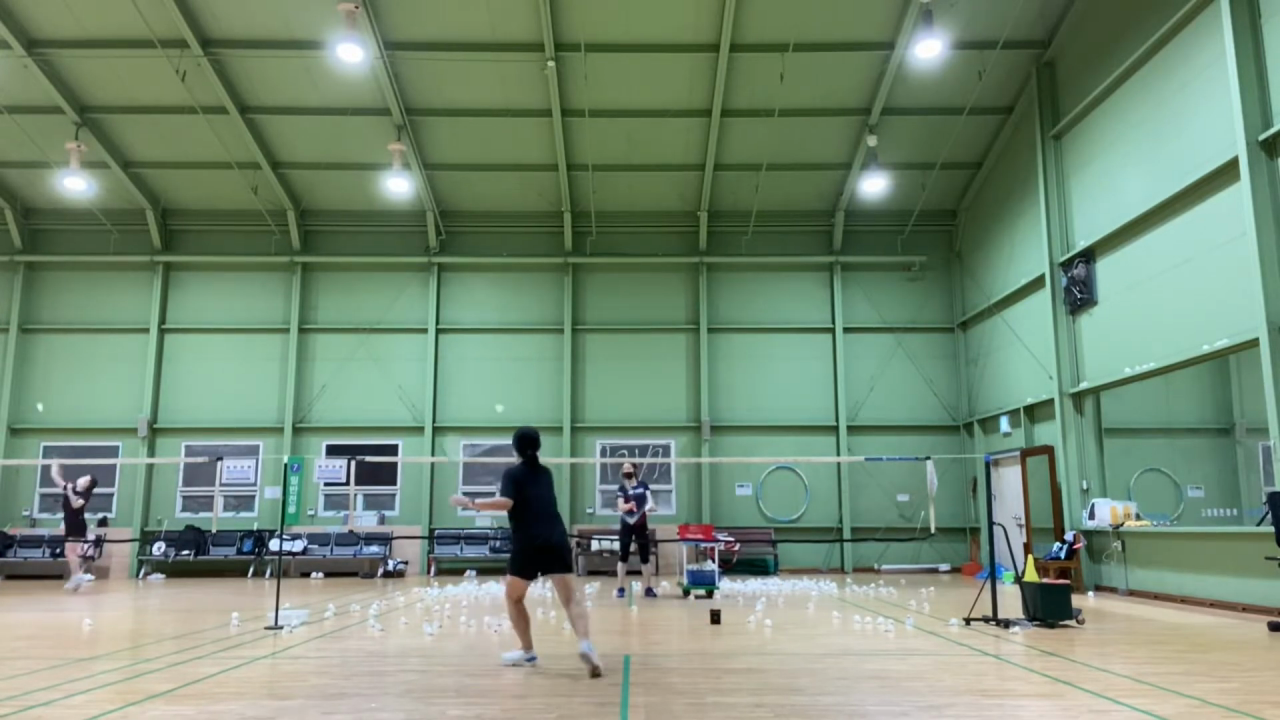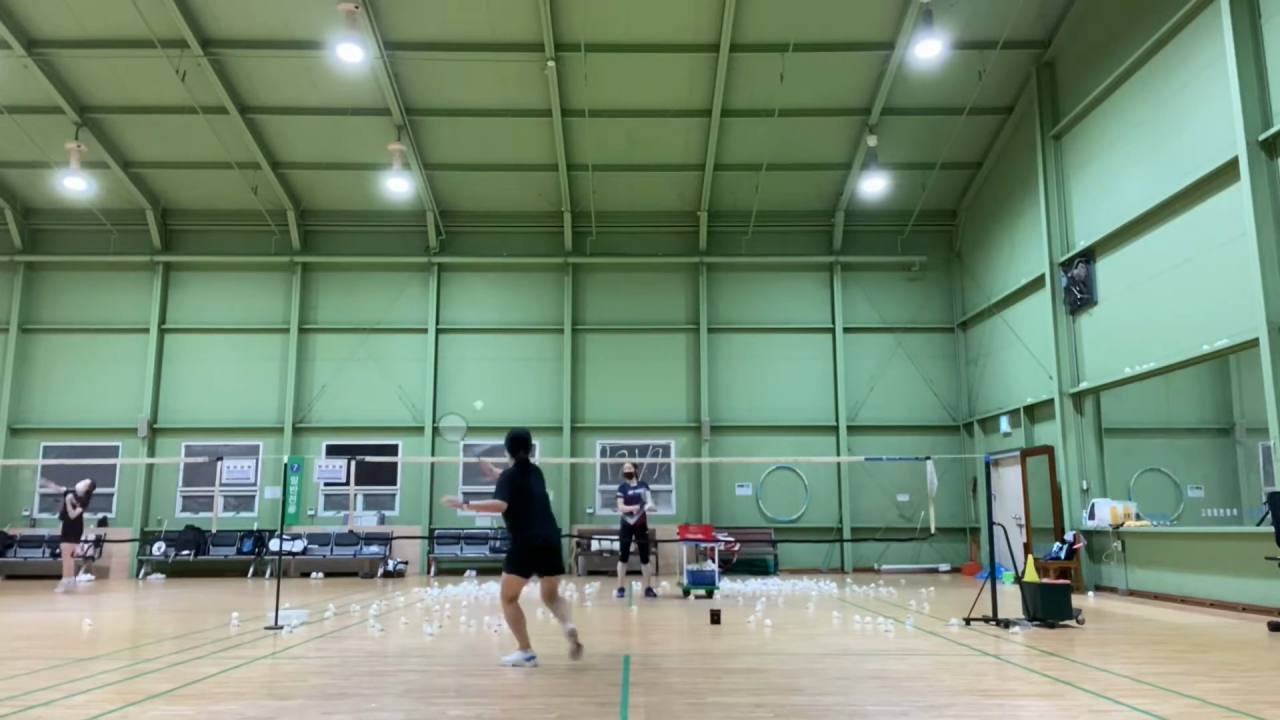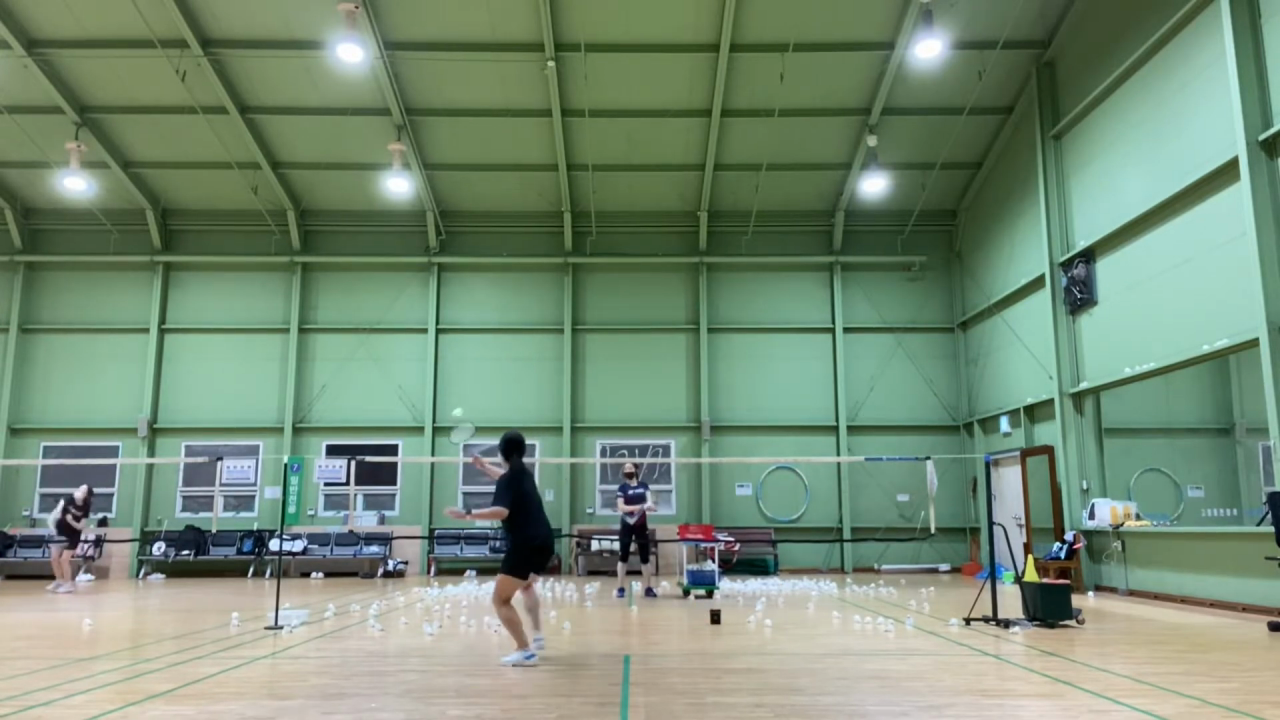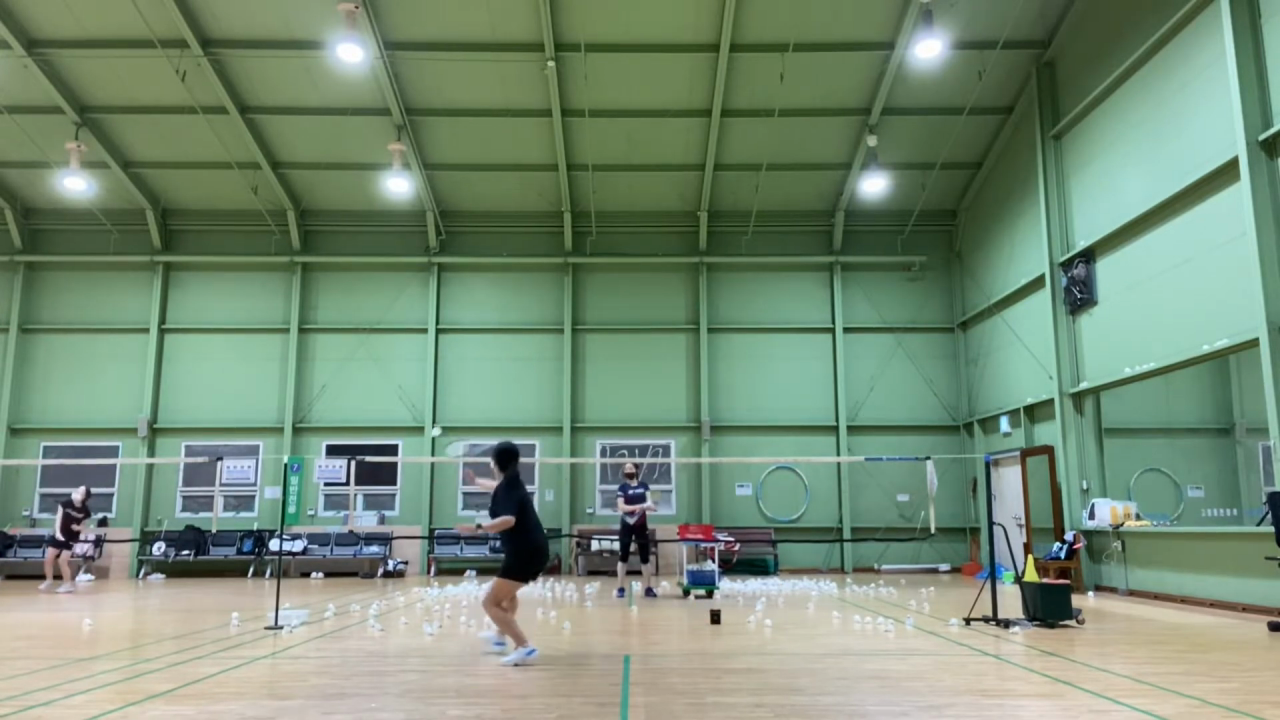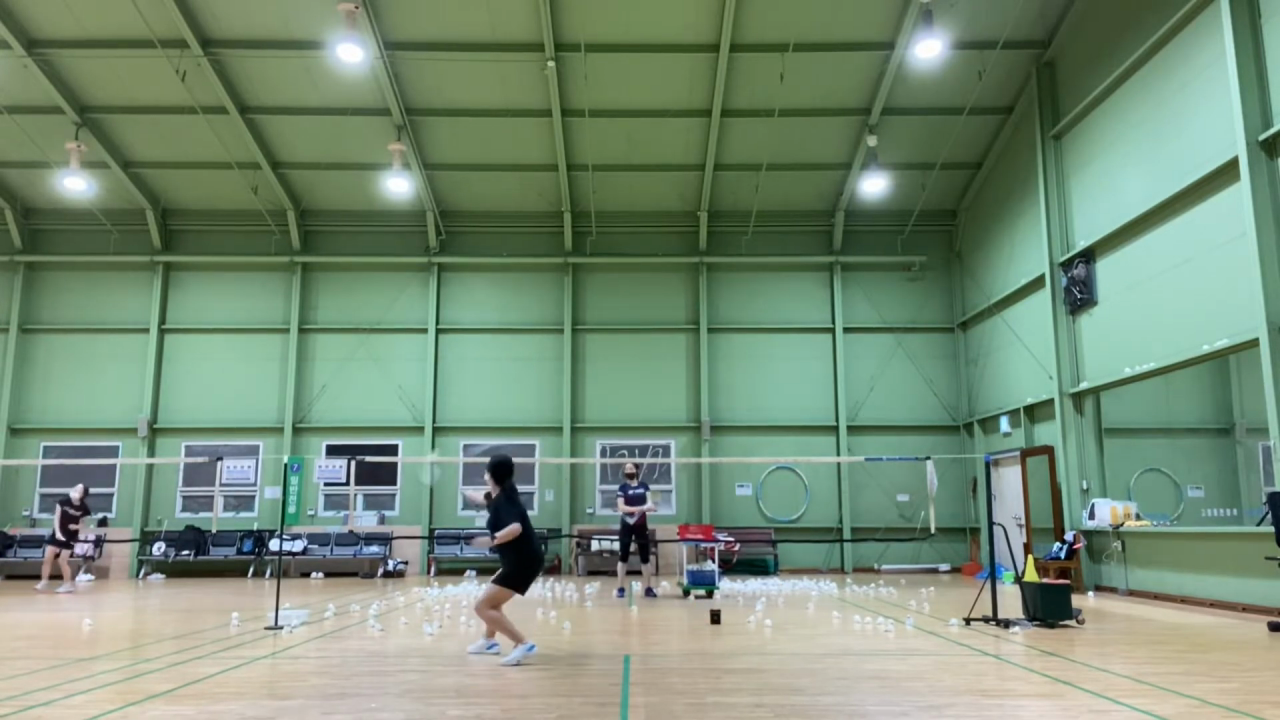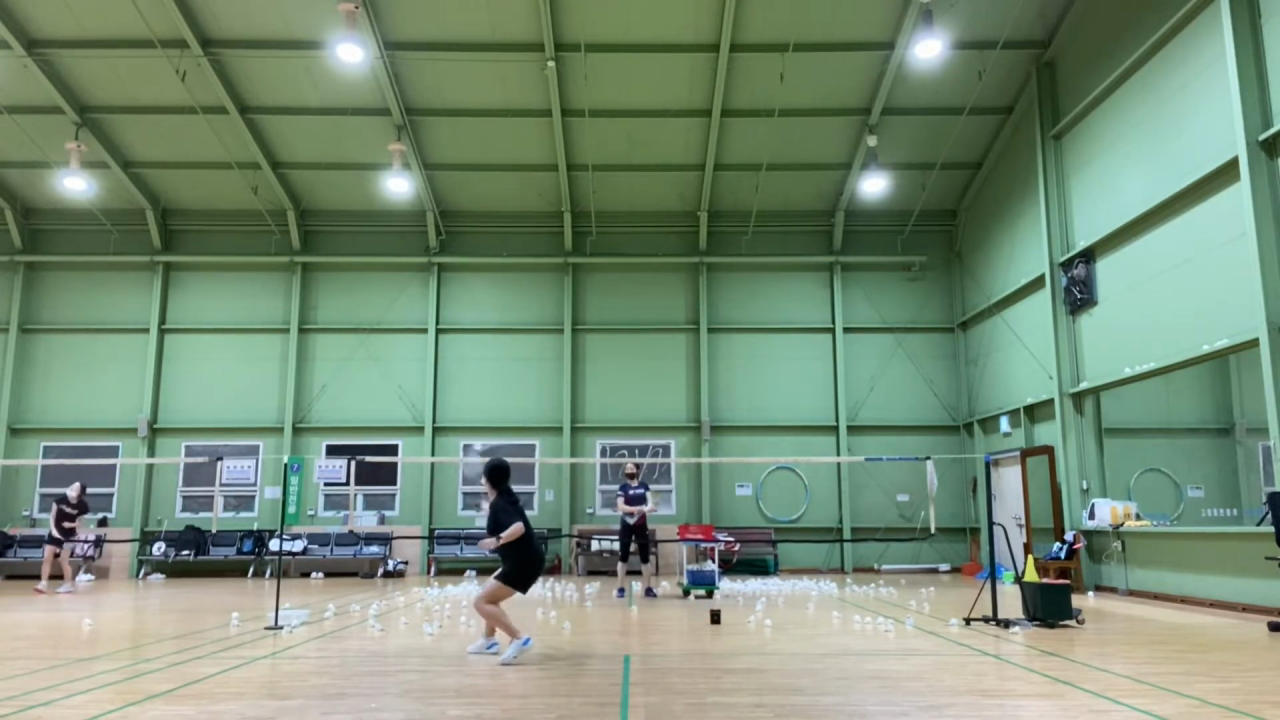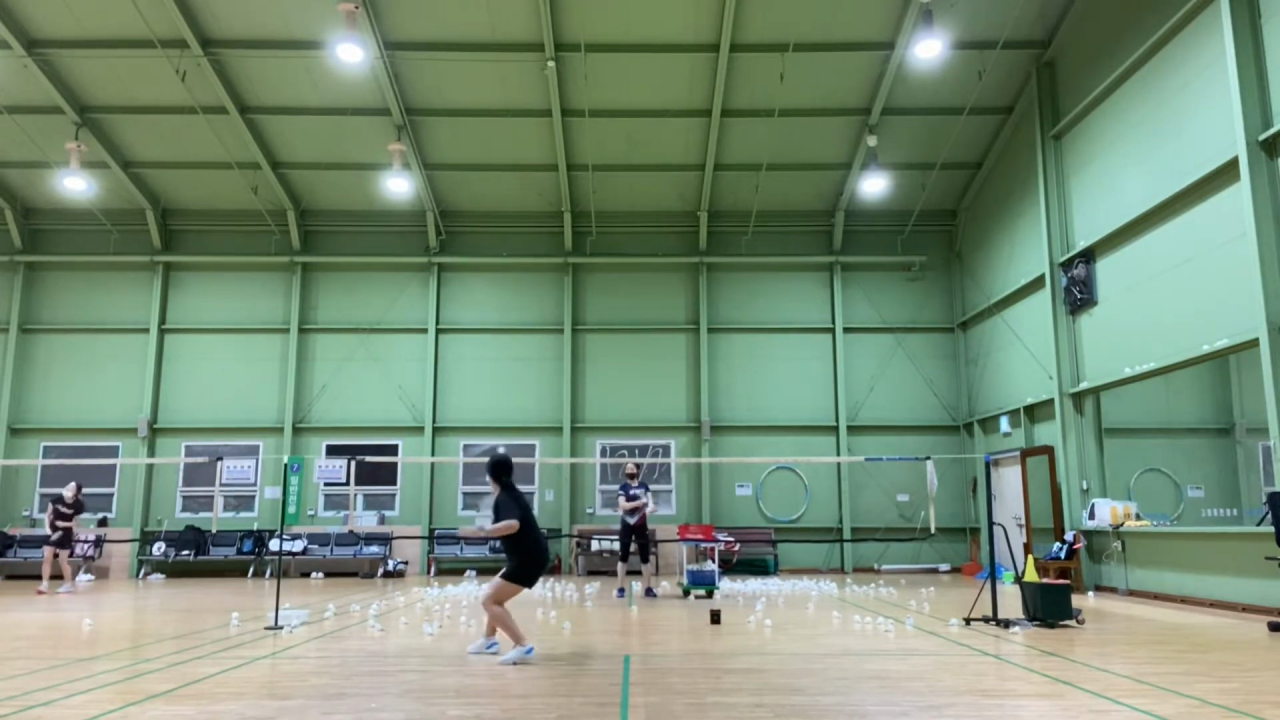
dt=0.1s
person 1, frame 1
left shoulder: (513, 473)
right shoulder: (544, 473)
left elbow: (506, 502)
left wrist: (471, 503)
left hip: (528, 546)
right hip: (557, 542)
left knee: (513, 598)
right knee: (571, 601)
left ankle: (528, 652)
right ankle: (585, 646)
person 1, frame 2
left shoulder: (509, 475)
right shoulder: (534, 471)
left elbow: (500, 505)
left wrist: (465, 504)
left hip: (525, 545)
right hip: (551, 541)
left knee: (508, 599)
right knee: (552, 597)
left ankle: (526, 652)
right ankle: (568, 627)
person 1, frame 3
left shoulder: (508, 480)
right shoulder: (523, 473)
left elbow: (501, 512)
left wrist: (467, 513)
right wrist: (485, 465)
left hip: (525, 547)
right hip: (544, 542)
left knee: (500, 600)
right knee: (527, 587)
left ankle: (526, 651)
right ankle: (537, 634)
person 1, frame 4
left shoulder: (504, 489)
right shoulder: (512, 483)
left elbow: (508, 520)
left wrist: (478, 527)
right wrist: (476, 481)
left hip: (523, 553)
right hip: (536, 550)
left knee: (490, 603)
right knee: (505, 592)
left ankle: (525, 648)
right ankle: (500, 637)
person 1, frame 5
left shoulder: (501, 502)
right shoulder: (503, 496)
left elbow: (516, 528)
right elbow: (484, 499)
left wrist: (493, 539)
right wrist: (469, 494)
left hip: (523, 564)
right hip: (521, 561)
left knee: (482, 606)
right knee: (489, 597)
left ankle: (523, 644)
right ankle: (489, 640)
person 1, frame 6
left shoulder: (501, 504)
right shoulder: (502, 499)
left elbow: (519, 527)
left wrist: (498, 540)
left hip: (524, 563)
right hip: (522, 561)
left knee: (482, 602)
right knee: (489, 593)
left ankle: (519, 638)
right ankle: (489, 640)
person 1, frame 7
left shoulder: (504, 498)
right shoulder: (511, 493)
left elbow: (513, 525)
left wrist: (482, 530)
left hip: (527, 560)
right hip: (532, 557)
left knee: (489, 601)
right knee: (495, 592)
left ankle: (523, 647)
right ankle: (489, 640)
